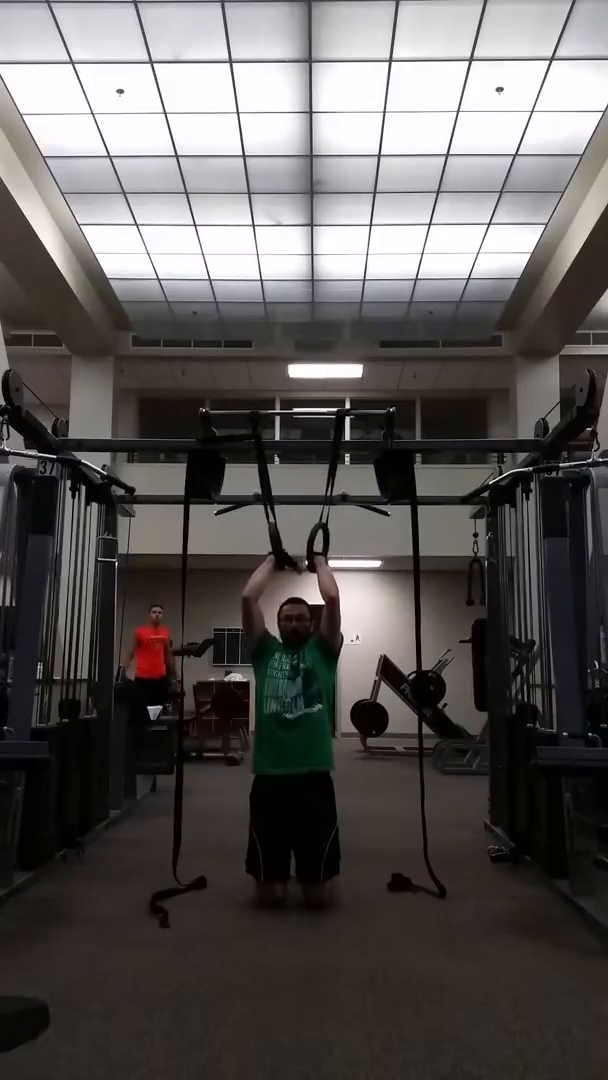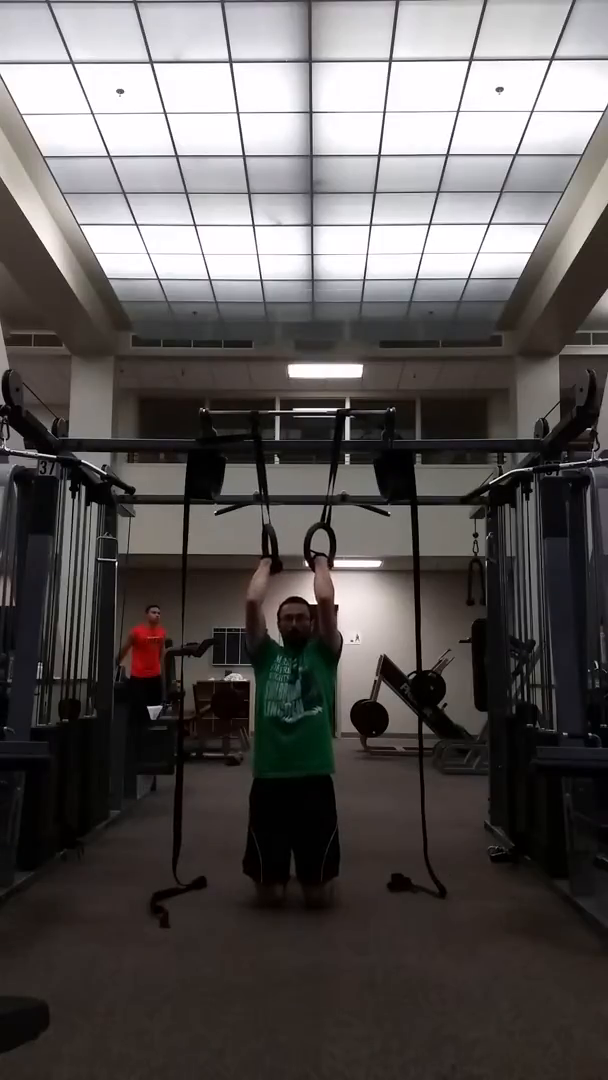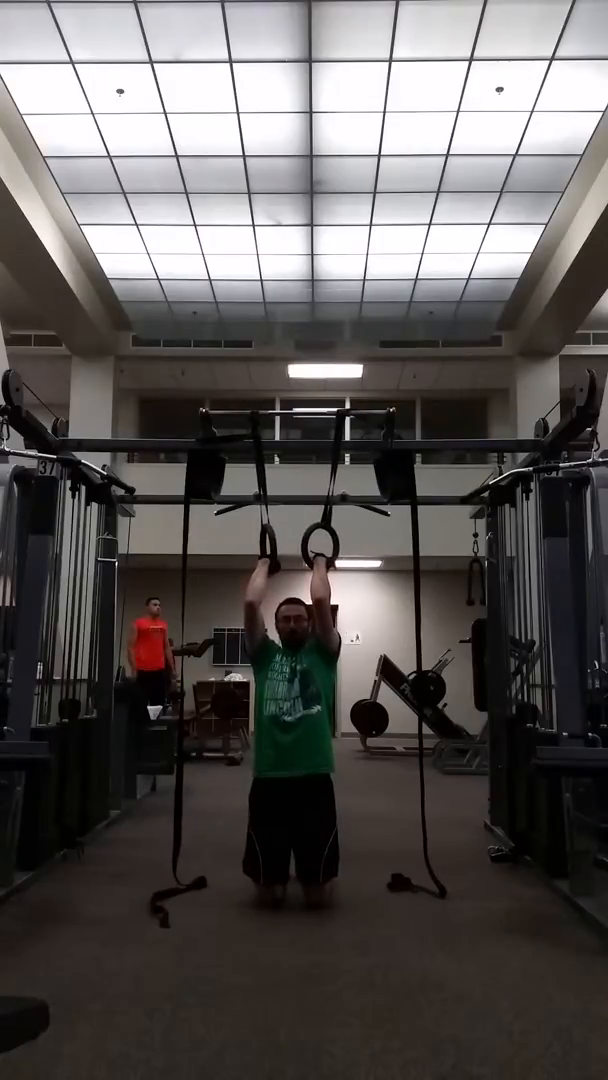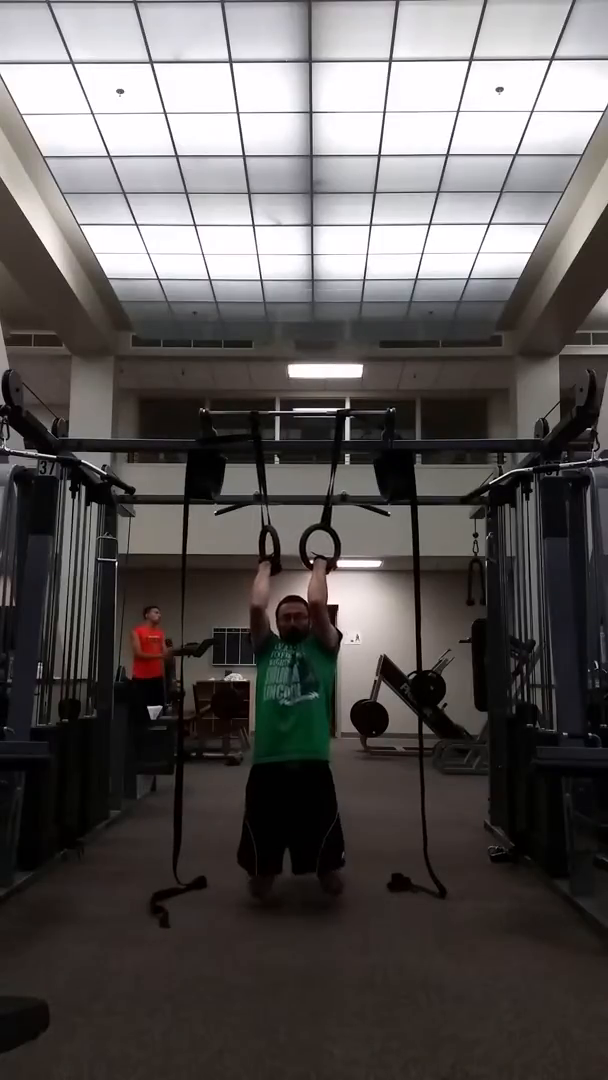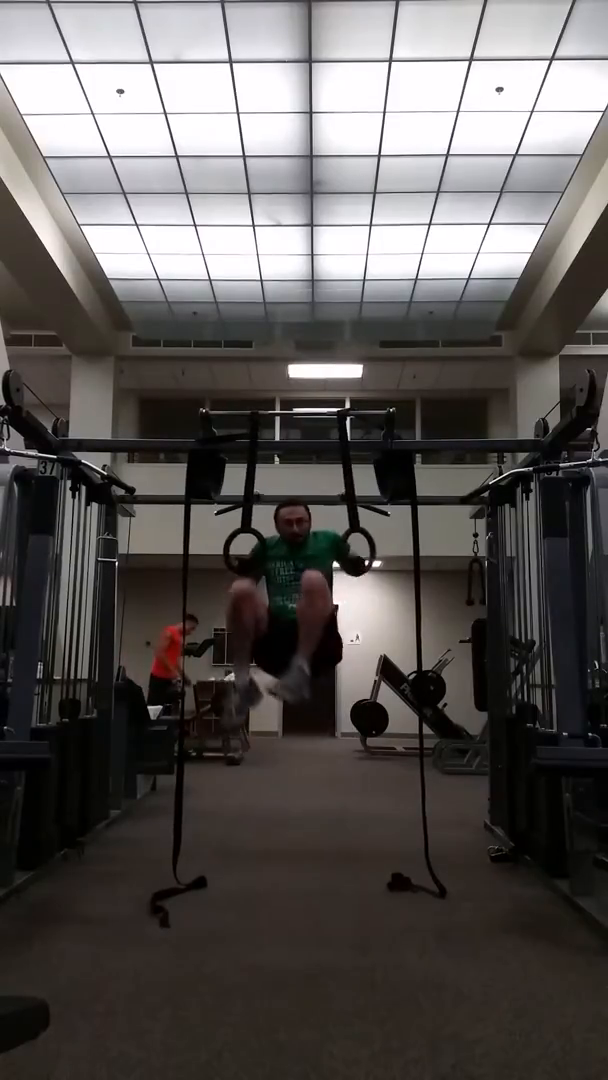
dt=1s
person 1, frame 1
left shoulder: (323, 650)
right shoulder: (266, 651)
left elbow: (333, 600)
right elbow: (248, 599)
left wrist: (320, 562)
right wrist: (271, 561)
left hip: (314, 777)
right hip: (269, 777)
left knee: (318, 895)
right knee: (270, 894)
left ankle: (310, 875)
right ankle: (279, 875)
person 1, frame 2
left shoulder: (323, 653)
right shoulder: (266, 654)
left elbow: (326, 600)
right elbow: (252, 603)
left wrist: (321, 563)
right wrist: (265, 564)
left hip: (314, 780)
right hip: (269, 780)
left knee: (318, 895)
right knee: (270, 894)
left ankle: (311, 875)
right ankle: (278, 874)
person 1, frame 3
left shoulder: (322, 653)
right shoulder: (265, 655)
left elbow: (321, 602)
right elbow: (251, 604)
left wrist: (320, 564)
right wrist: (263, 564)
left hip: (314, 779)
right hip: (269, 780)
left knee: (317, 894)
right knee: (270, 894)
left ankle: (312, 877)
right ankle: (277, 876)
person 1, frame 4
left shoulder: (323, 647)
right shoulder: (267, 648)
left elbow: (318, 604)
right elbow: (257, 607)
left wrist: (320, 566)
right wrist: (265, 568)
left hip: (312, 769)
right hip: (267, 769)
left knee: (331, 884)
right knee: (260, 886)
left ankle: (322, 864)
right ankle: (268, 867)
person 1, frame 5
left shoulder: (329, 541)
right shoulder: (266, 548)
left elbow: (357, 569)
right elbow: (247, 585)
left wrist: (356, 557)
right wrist: (244, 565)
left hip: (320, 642)
right hip: (276, 636)
left knee: (313, 578)
right knee: (241, 590)
left ankle: (302, 669)
right ankle: (243, 682)
